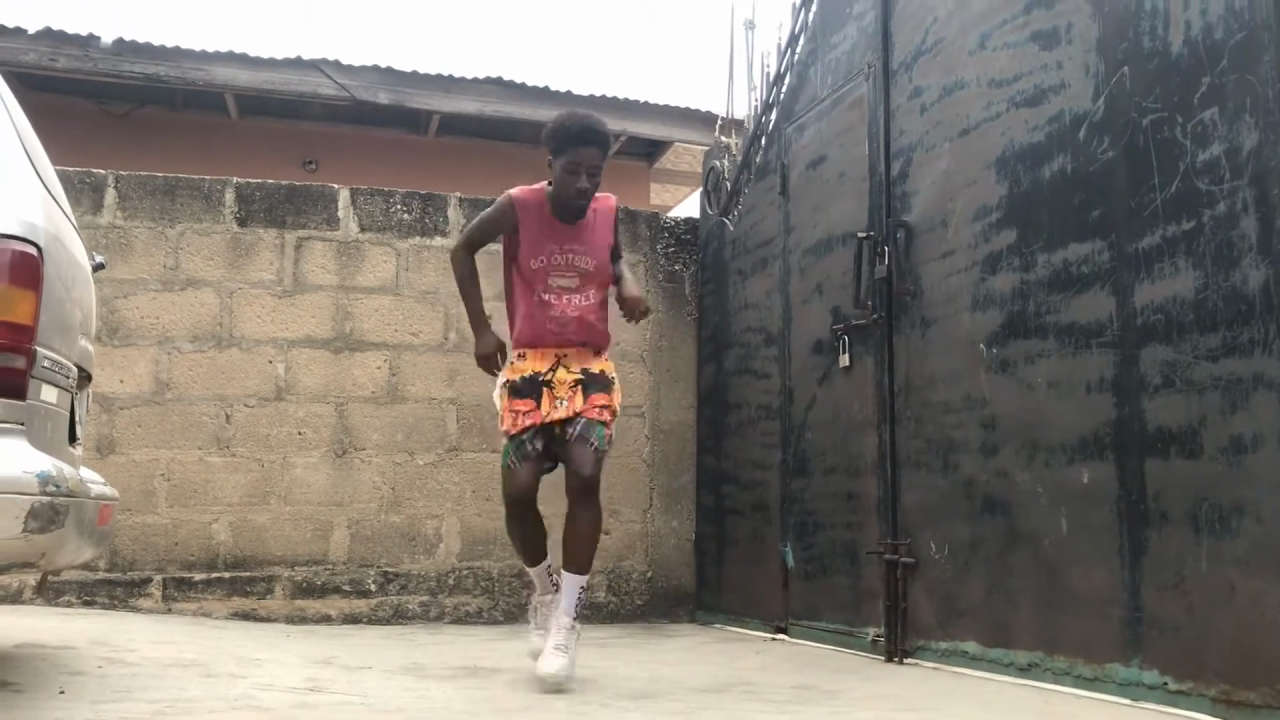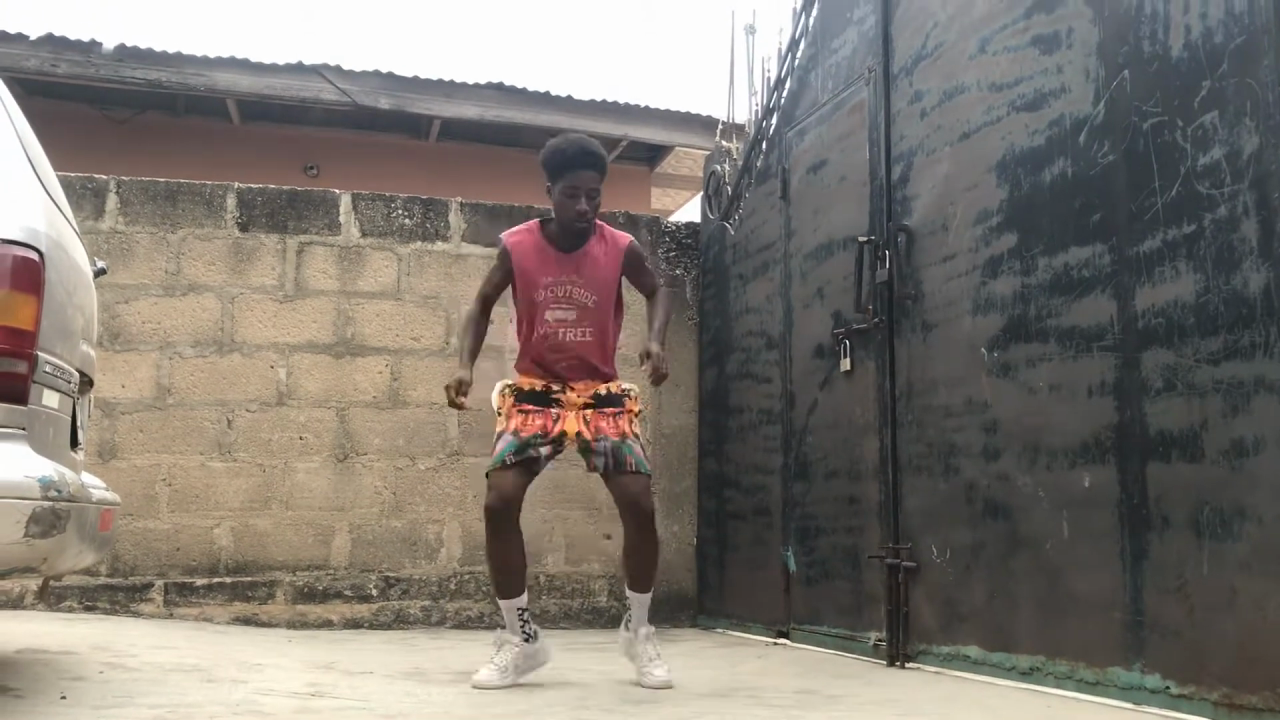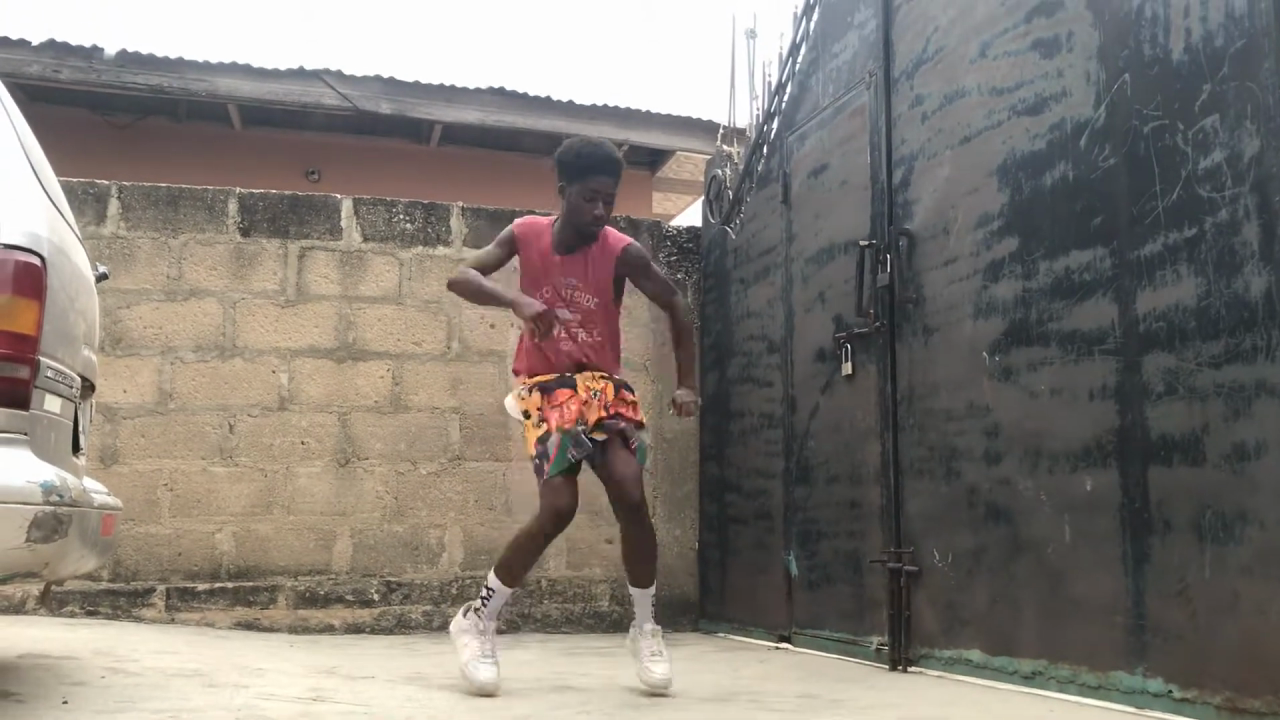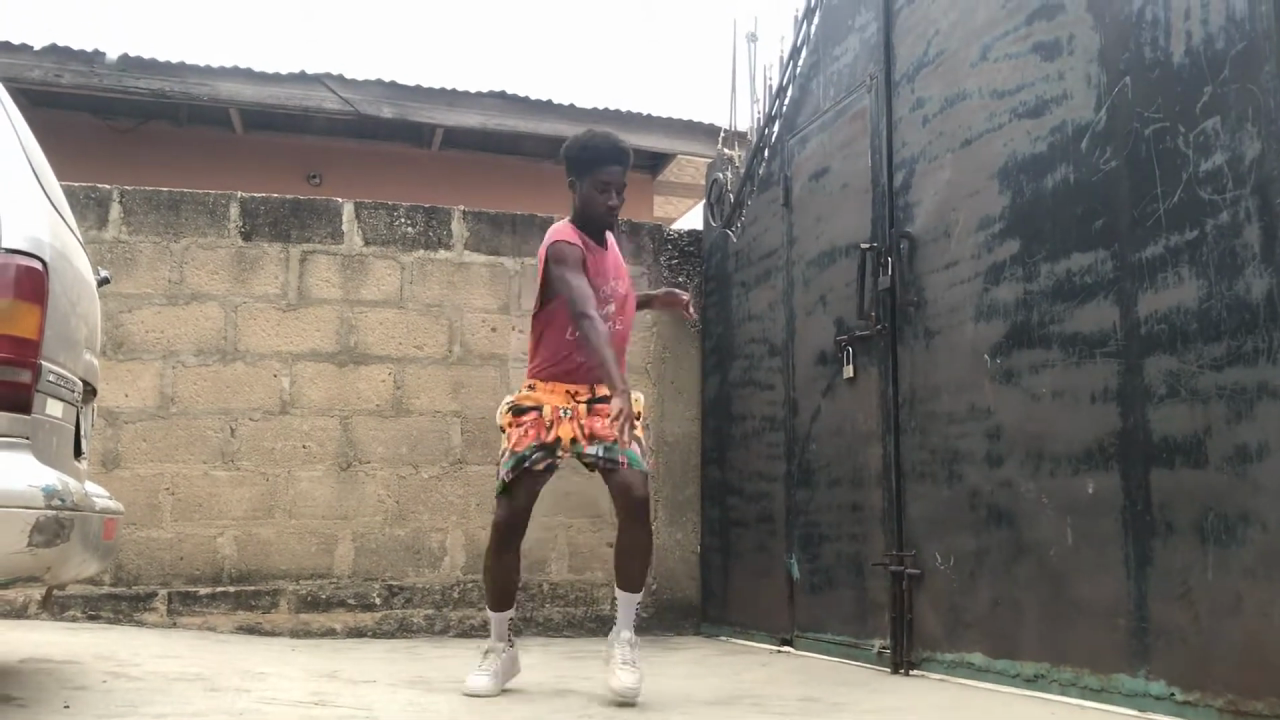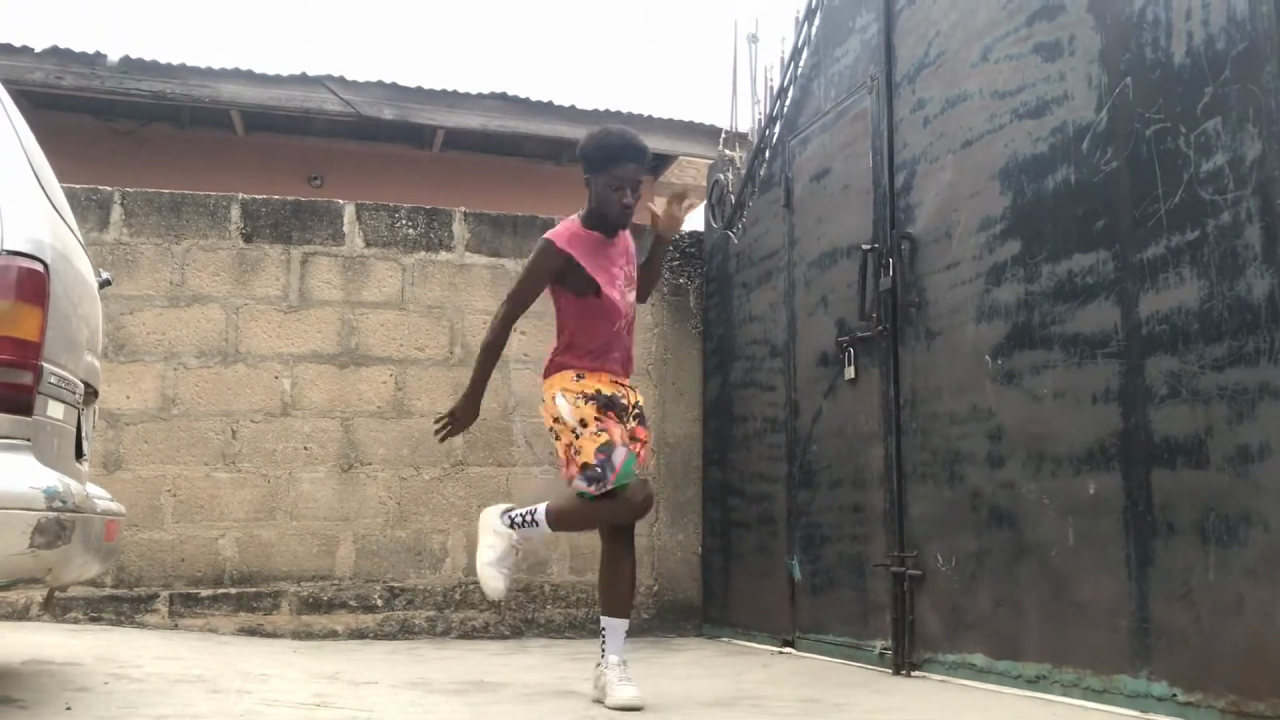
dt=0.2s
person 1, frame 1
left shoulder: (608, 211)
right shoulder: (517, 206)
right elbow: (463, 249)
left wrist: (629, 290)
right wrist: (481, 330)
left hip: (589, 372)
right hip: (529, 372)
left knee: (583, 484)
right knee: (517, 493)
left ankle: (565, 617)
right ankle: (545, 590)
person 1, frame 2
left shoulder: (623, 248)
right shoulder: (516, 244)
left elbow: (657, 292)
right elbow: (480, 311)
left wrist: (656, 344)
right wrist: (463, 369)
left hip: (601, 395)
right hip: (535, 393)
left knee: (641, 509)
right knee: (498, 503)
left ankle: (638, 630)
right ankle: (523, 637)
person 1, frame 3
left shoulder: (627, 252)
right shoulder: (525, 234)
left elbow: (676, 305)
right elbow: (461, 278)
left wrist: (686, 383)
right wrist: (516, 301)
left hip: (604, 389)
right hip: (544, 389)
left knee: (633, 500)
right knee: (556, 508)
left ankle: (644, 629)
right ankle: (478, 618)
person 1, frame 4
left shoulder: (605, 241)
right shoulder: (563, 243)
right elbow: (580, 313)
left wrist: (658, 296)
right wrist: (608, 375)
left hip: (608, 400)
right hip: (548, 397)
left knee: (633, 504)
right knee: (507, 523)
left ankle: (623, 644)
right ankle: (499, 648)
person 1, frame 5
left shoulder: (627, 228)
right shoulder: (562, 245)
right elbow: (506, 317)
left wrist: (663, 237)
right wrist: (471, 397)
left hip: (616, 391)
right hip: (578, 389)
left knee: (617, 524)
right knee: (629, 497)
left ankle: (611, 662)
right ankle: (512, 523)
